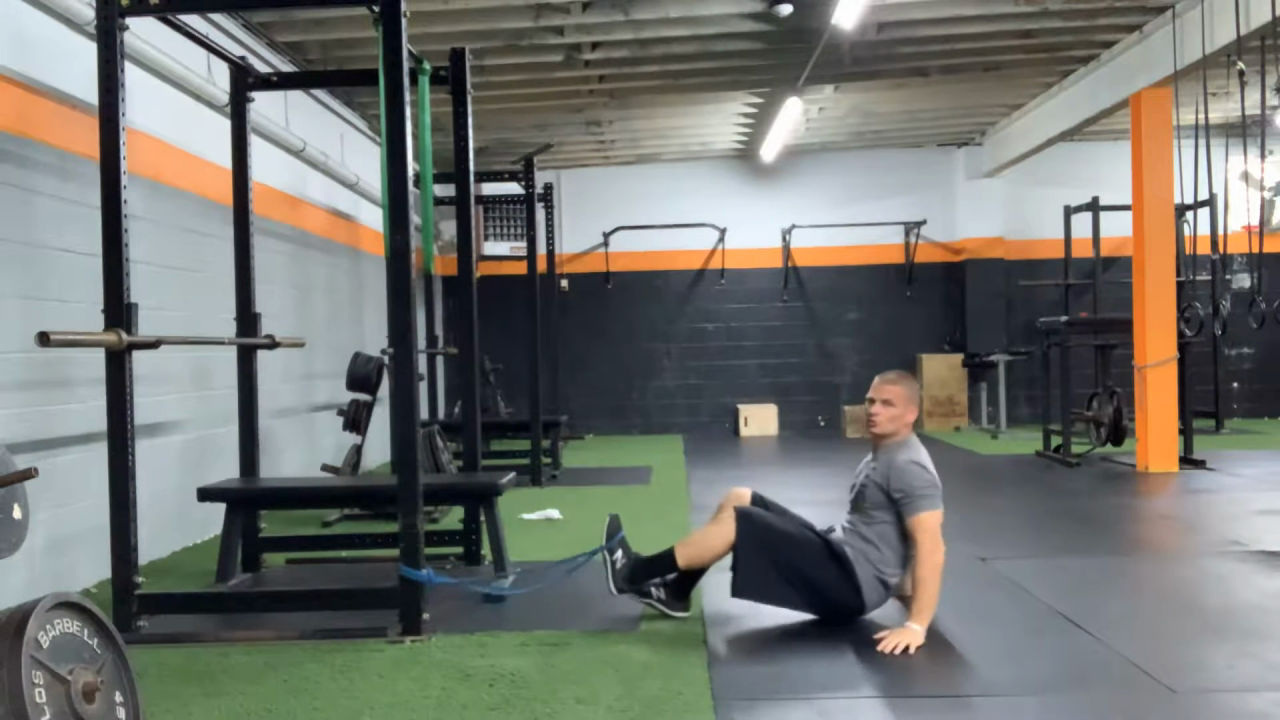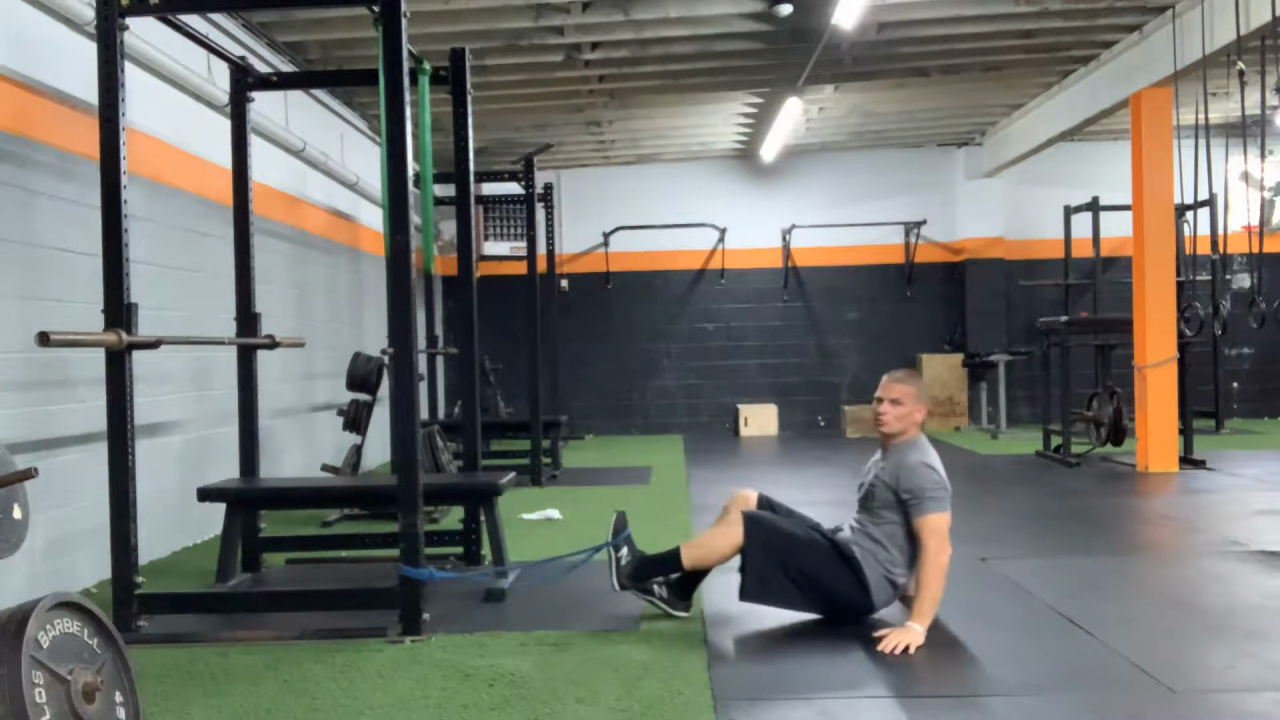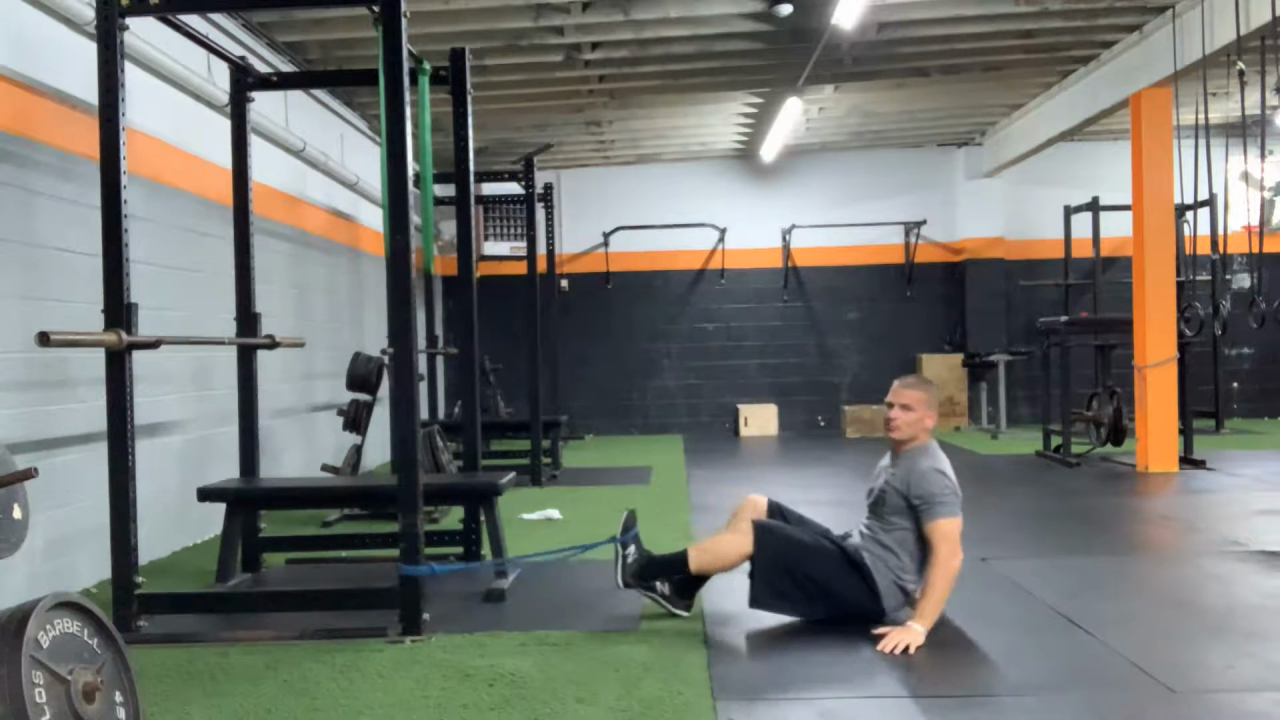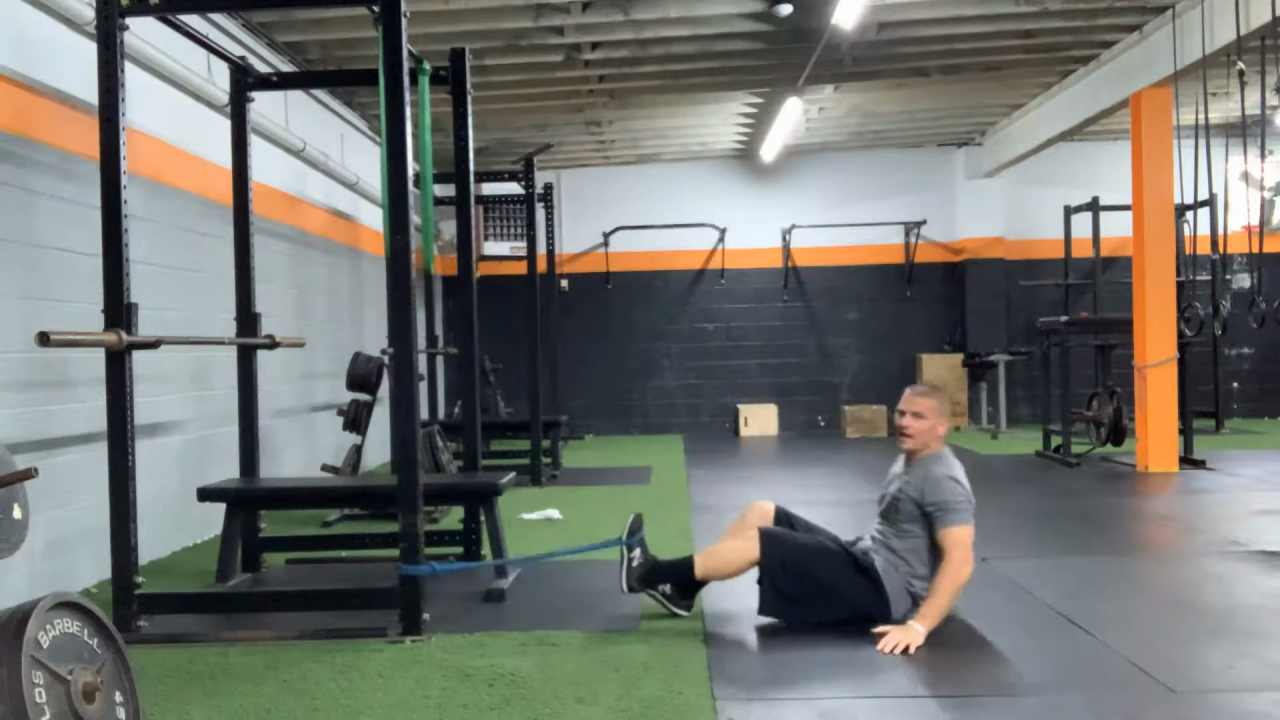
dt=0.1s
person 1, frame 1
left shoulder: (907, 466)
right shoulder: (884, 454)
left elbow: (932, 548)
right elbow: (906, 532)
left wrist: (916, 626)
right wrist: (903, 582)
left hip: (852, 585)
right hip: (837, 555)
left knee: (737, 520)
right knee: (739, 500)
left ankle: (635, 573)
right ankle: (676, 592)
person 1, frame 2
left shoulder: (917, 467)
right shoulder: (890, 452)
left elbow: (937, 550)
left wrist: (916, 625)
right wrist: (900, 579)
left hip: (861, 582)
right hip: (846, 553)
left knee: (743, 526)
right knee: (745, 501)
left ankle: (639, 570)
right ankle: (678, 592)
person 1, frame 3
left shoulder: (928, 473)
right shoulder: (898, 457)
left elbow: (948, 554)
left wrist: (917, 625)
right wrist: (911, 583)
left hip: (870, 589)
right hip: (854, 557)
left knee: (751, 534)
right knee: (754, 507)
left ankle: (646, 569)
right ankle: (681, 590)
person 1, frame 4
left shoulder: (942, 481)
right shoulder: (909, 462)
left elbow: (959, 563)
left wrist: (917, 626)
left hip: (882, 592)
right hip: (862, 562)
left knee: (757, 542)
right knee: (762, 513)
left ankle: (649, 573)
right ankle: (682, 590)
